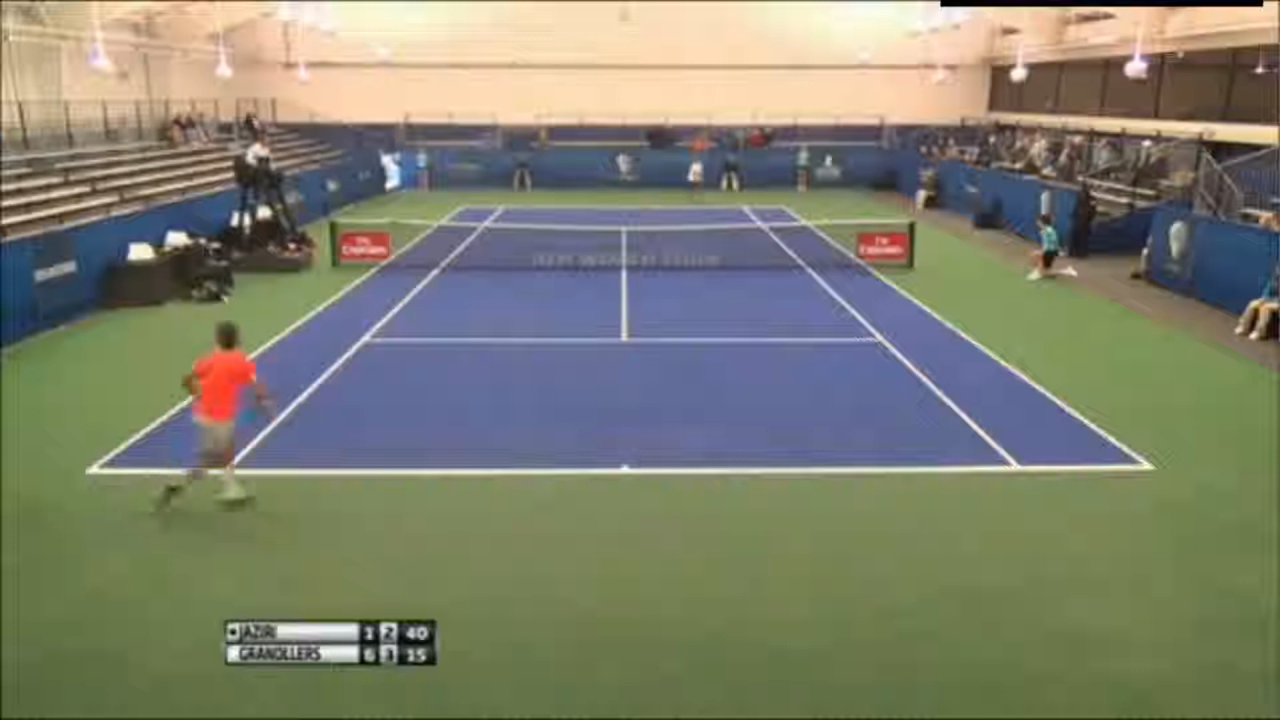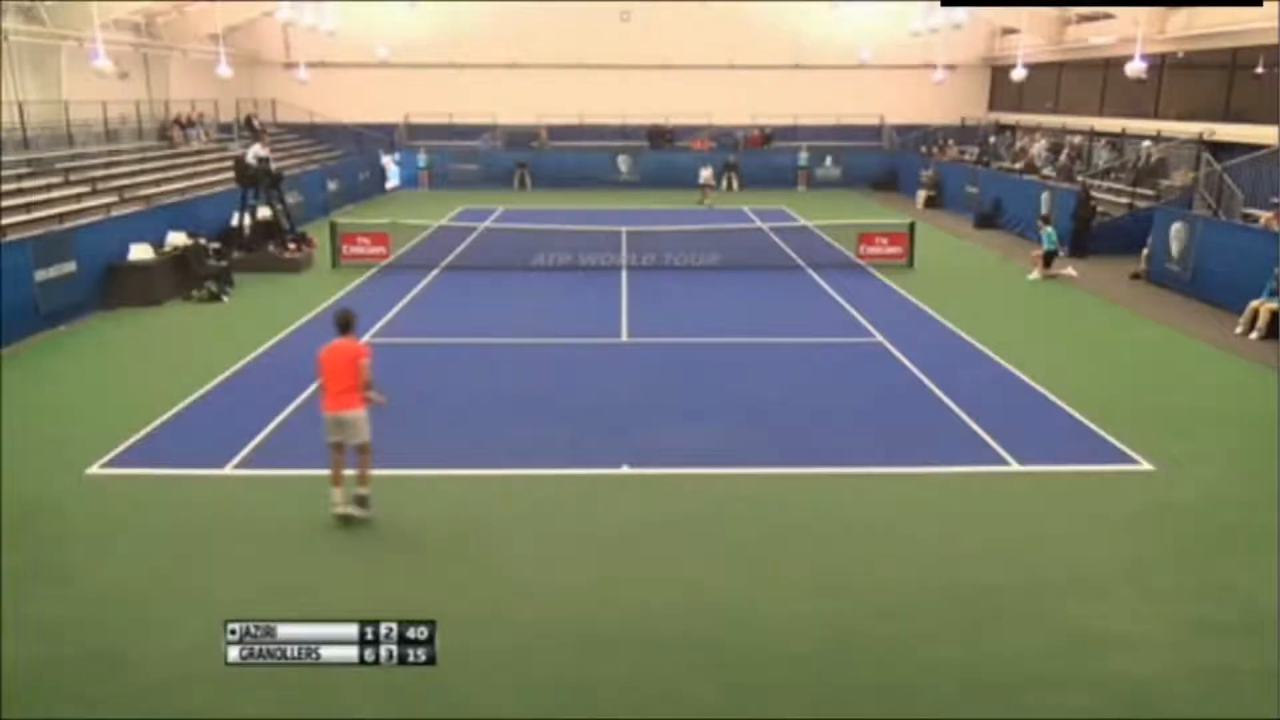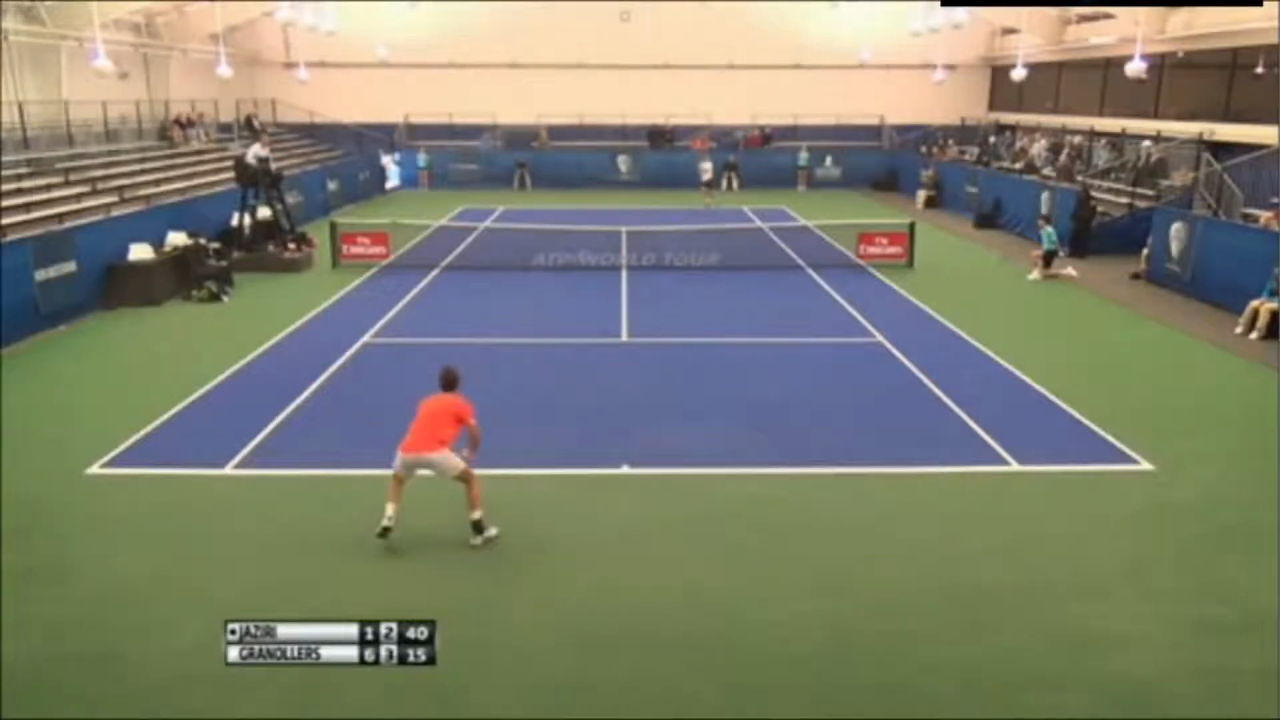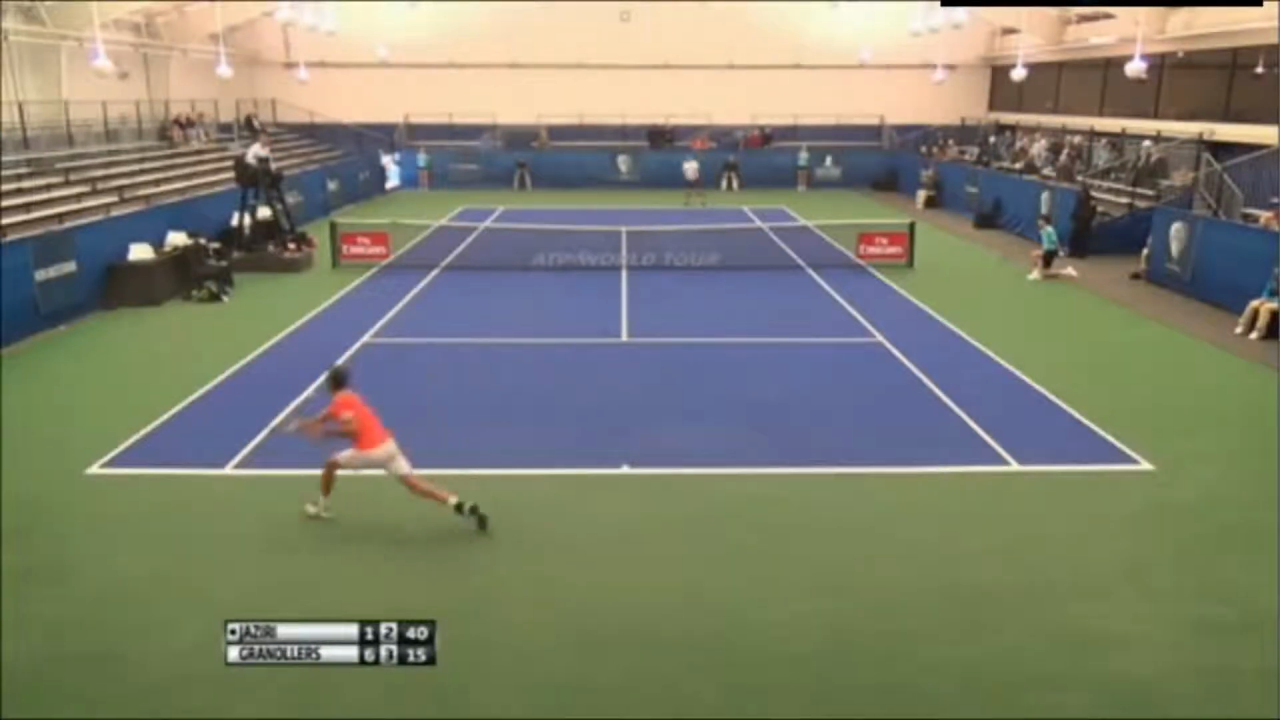
dt=0.5s
person 1, frame 1
left shoulder: (210, 359)
right shoulder: (244, 362)
left elbow: (187, 381)
right elbow: (259, 392)
right wrist: (265, 402)
left hip: (205, 415)
right hip: (219, 420)
left knee: (228, 450)
right knee: (214, 458)
left ankle: (232, 491)
right ankle: (175, 488)
person 1, frame 2
left shoulder: (325, 351)
right shoulder: (359, 349)
left elbow: (323, 385)
right elbow: (366, 380)
right wrist: (370, 393)
left hip: (330, 410)
right hip: (351, 410)
left knee: (337, 456)
right knee: (364, 454)
left ankle: (338, 504)
right ankle: (361, 502)
person 1, frame 3
left shoulder: (426, 402)
right shoulder: (462, 405)
right elbow: (476, 437)
right wrist: (470, 453)
left hip: (408, 450)
right hip: (435, 451)
left knee: (398, 479)
right knee: (471, 479)
left ankle: (389, 519)
right ankle: (478, 530)
person 1, frame 4
left shoulder: (340, 401)
right shoulder: (349, 397)
left elbow: (353, 429)
right elbow: (329, 415)
left wrist: (325, 431)
right wrist: (308, 423)
left hip: (370, 452)
right hip: (388, 445)
left knee: (331, 464)
right knee: (416, 485)
left ankle: (321, 506)
right ankle: (464, 507)
